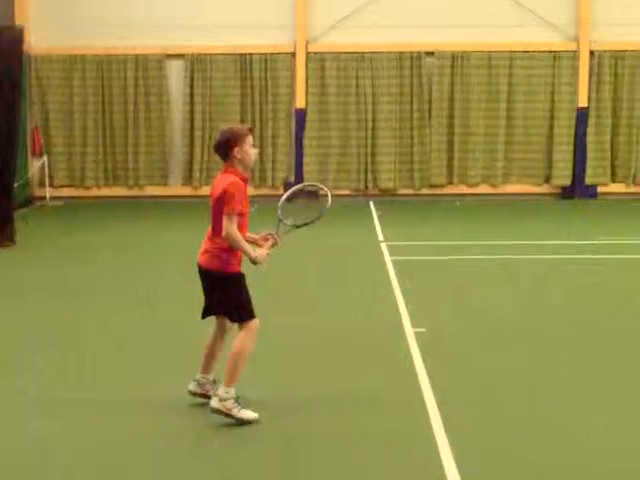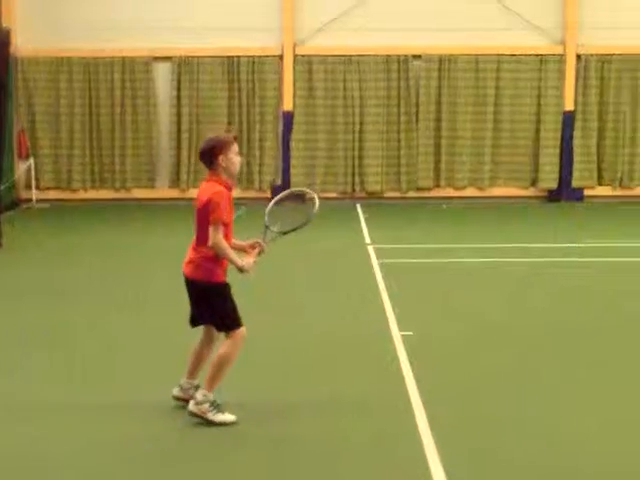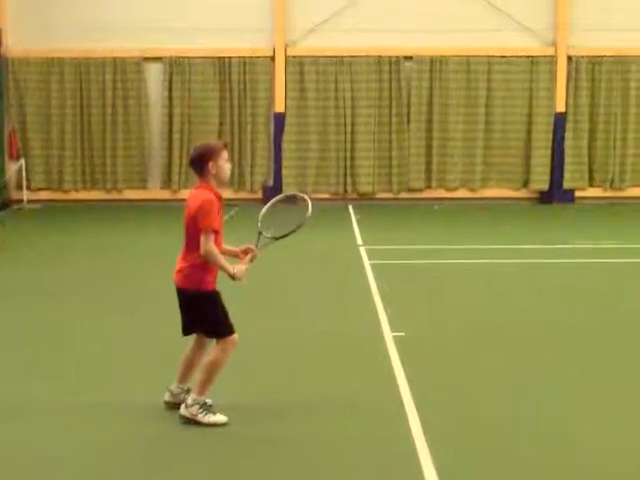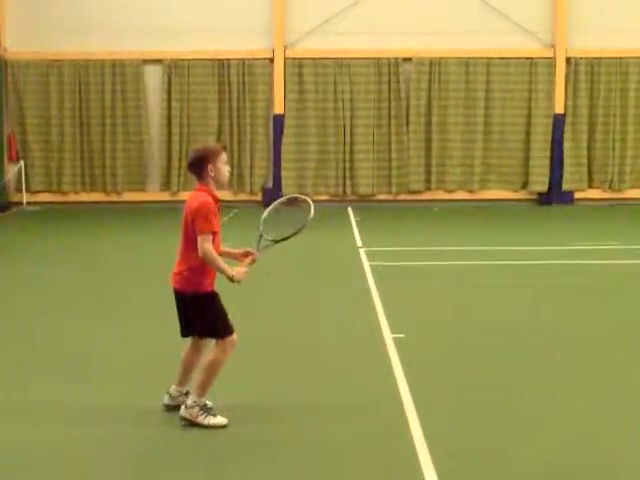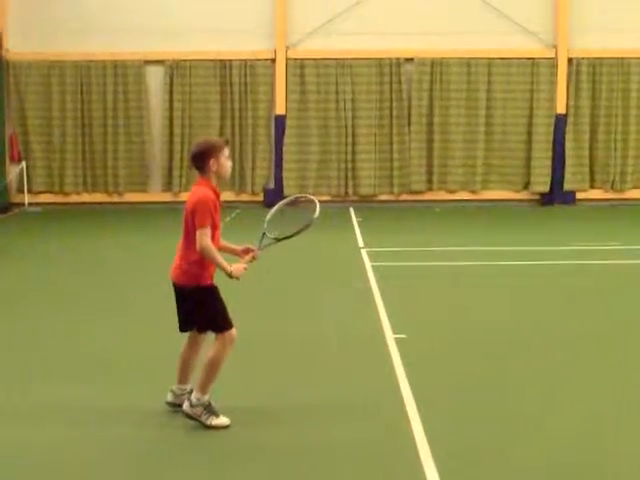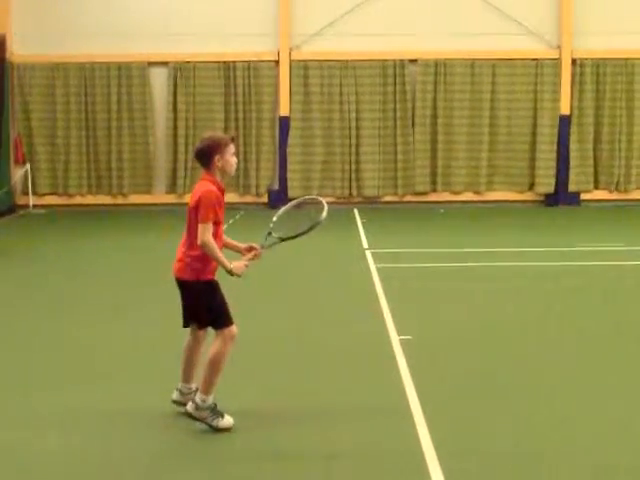
dt=0.2s
person 1, frame 1
left shoulder: (223, 180)
right shoulder: (234, 185)
right elbow: (228, 232)
left wrist: (254, 239)
right wrist: (253, 254)
left hip: (211, 262)
right hip: (223, 265)
left knee: (223, 324)
right knee: (249, 325)
left ankle: (203, 381)
right ankle: (226, 397)
person 1, frame 2
left shoulder: (209, 189)
right shoulder: (218, 194)
right elbow: (215, 242)
left wrist: (241, 246)
right wrist: (240, 263)
left hip: (197, 271)
right hip: (208, 274)
left knee: (211, 332)
right knee: (236, 334)
left ankle: (187, 387)
right ankle: (202, 400)
person 1, frame 3
left shoulder: (198, 195)
right shoulder: (208, 201)
right elbow: (206, 250)
left wrist: (234, 251)
right wrist: (232, 271)
left hip: (188, 278)
right hip: (199, 282)
left knee: (204, 337)
right knee: (228, 340)
left ankle: (177, 391)
right ankle: (194, 404)
person 1, frame 4
left shoulder: (198, 199)
right shoulder: (205, 203)
right elbow: (204, 251)
left wrist: (234, 253)
right wrist: (231, 273)
left hip: (186, 281)
right hip: (197, 284)
left knee: (200, 339)
right knee: (227, 340)
left ankle: (177, 393)
right ankle: (194, 405)
person 1, frame 5
left shoulder: (202, 193)
right shoulder: (205, 197)
right elbow: (203, 244)
left wrist: (236, 250)
right wrist: (229, 269)
left hip: (185, 275)
right hip: (196, 278)
left knee: (197, 334)
right knee: (226, 335)
left ankle: (180, 391)
right ankle: (198, 402)
person 1, frame 6
left shoulder: (207, 189)
right shoulder: (209, 193)
right elbow: (204, 240)
left wrist: (239, 248)
right wrist: (229, 266)
left hip: (189, 271)
right hip: (198, 273)
left knee: (198, 331)
right knee: (227, 332)
left ankle: (185, 391)
right ankle: (203, 403)
